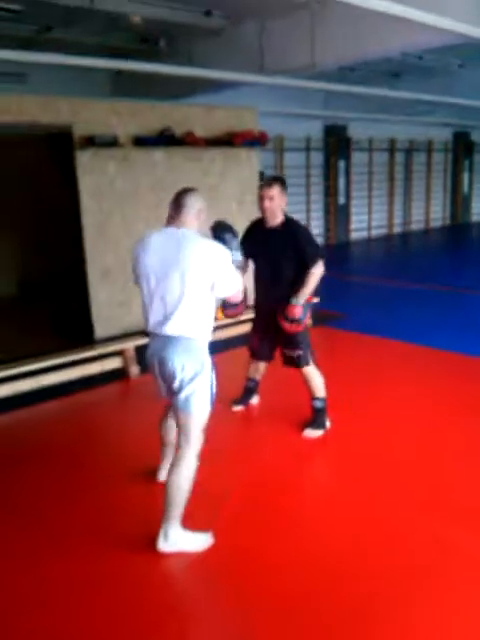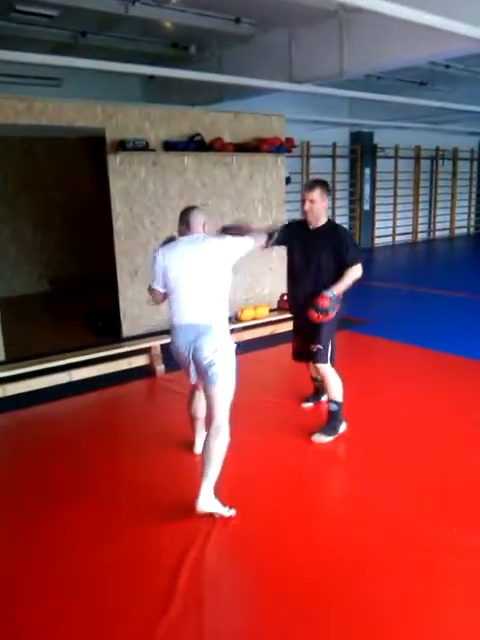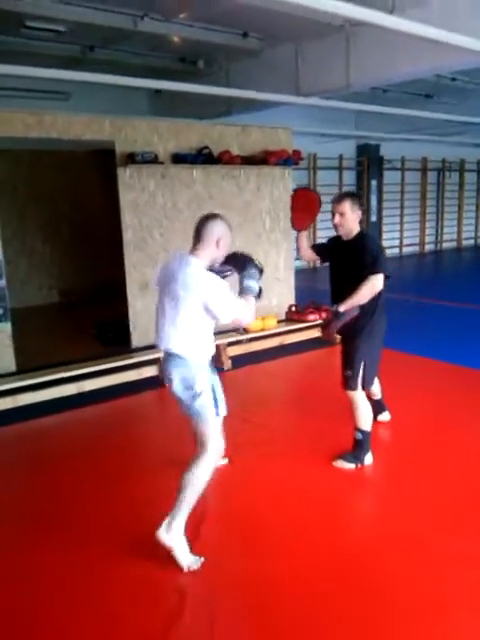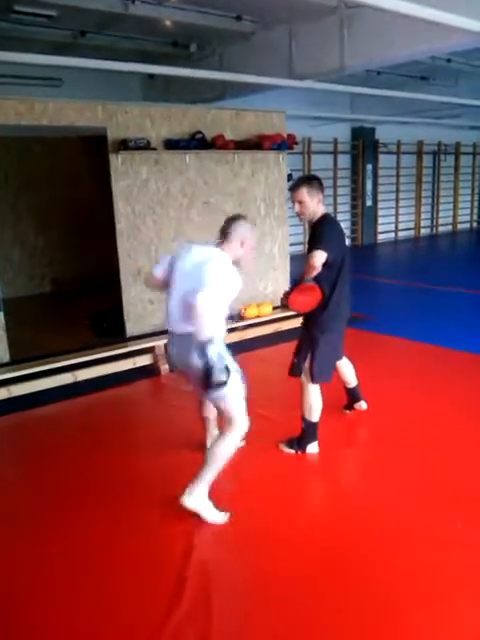
dt=1s
person 1, frame 1
left shoulder: (144, 246)
right shoulder: (210, 250)
right elbow: (236, 294)
right wrist: (232, 254)
left hip: (157, 346)
right hip: (189, 350)
left knee: (176, 406)
right knee: (191, 443)
left ankle: (166, 466)
right ankle: (171, 534)
person 1, frame 2
left shoulder: (162, 254)
right shoulder: (219, 245)
left elbow: (156, 298)
right elbow: (257, 240)
right wrist: (233, 234)
left hip: (180, 336)
right hip: (213, 336)
left knee: (199, 385)
right knee: (221, 417)
left ankle: (199, 439)
right ankle: (207, 495)
person 1, frame 3
left shoulder: (170, 266)
right shoulder: (206, 282)
right elbow: (244, 317)
right wrist: (250, 278)
left hip: (172, 360)
right hip: (192, 367)
left knee: (203, 417)
right knee: (213, 449)
left ankle: (201, 462)
right ankle: (173, 527)
person 1, frame 4
left shoulder: (188, 252)
right shoulder: (226, 271)
left elbow: (157, 279)
right elbow: (200, 306)
right wrist: (212, 358)
left hip: (178, 343)
right hip: (204, 349)
left knee: (208, 392)
right knee: (238, 423)
left ankle: (213, 442)
right ankle: (197, 493)
person 2, frame 1
left shoulder: (297, 232)
right shoulder: (254, 230)
left elbow: (318, 267)
right elbow: (244, 260)
left wrist: (302, 297)
left hip: (291, 309)
right hip: (265, 307)
left knee: (304, 364)
right knee: (258, 353)
left ankle: (321, 415)
right ankle: (251, 390)
person 2, frame 2
left shoulder: (339, 235)
right shoulder: (294, 229)
left elbow: (357, 269)
right elbow: (269, 239)
left wrist: (334, 291)
right hip: (300, 306)
left knee: (323, 362)
right knee: (307, 355)
left ankle: (336, 420)
right ankle: (320, 390)
person 2, frame 3
left shoulder: (369, 245)
right shoulder: (336, 244)
left elbow: (376, 283)
right elbow: (305, 254)
left wrist: (341, 309)
right wrist: (302, 228)
left hip: (366, 326)
right hip: (351, 324)
left knee: (355, 389)
right knee: (365, 375)
left ankle: (362, 451)
right ankle: (380, 410)
person 2, frame 4
left shoulder: (325, 228)
right shoulder: (326, 225)
left elbow: (315, 261)
left wrist: (301, 283)
left hip: (324, 314)
right hip: (333, 308)
left knee: (308, 376)
right knee: (336, 356)
left ankle: (308, 441)
right ankle: (356, 399)
